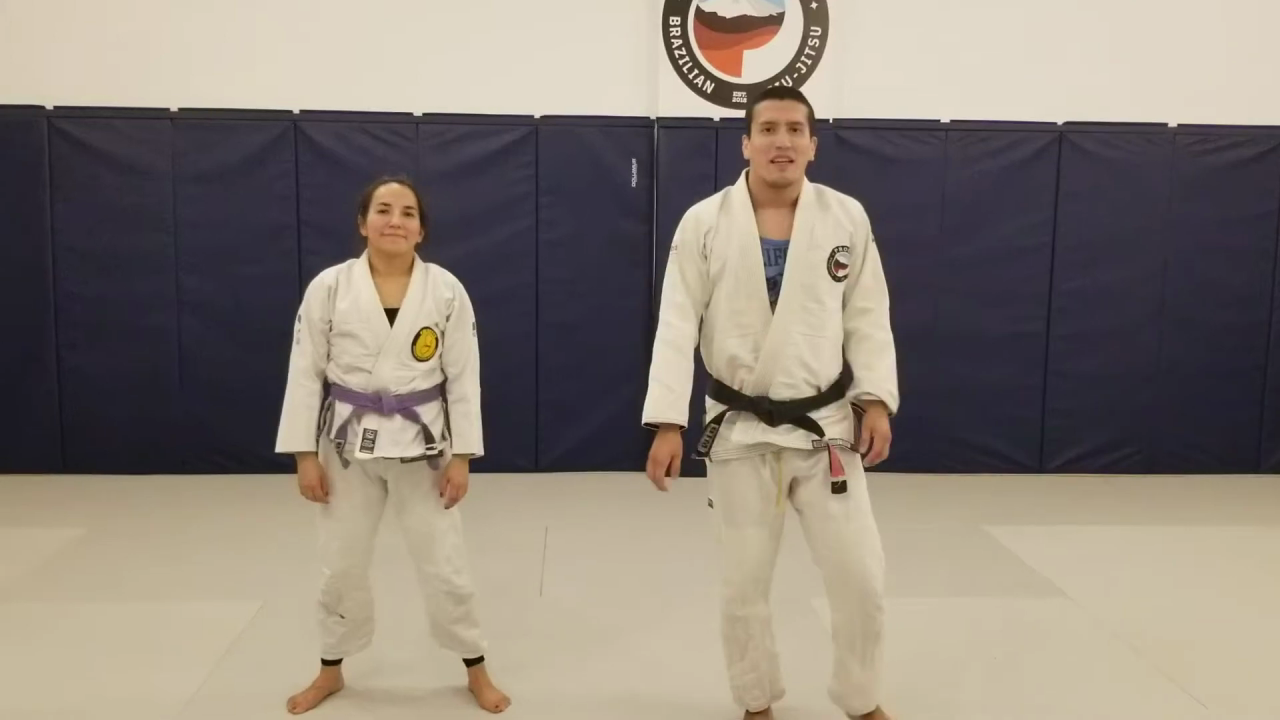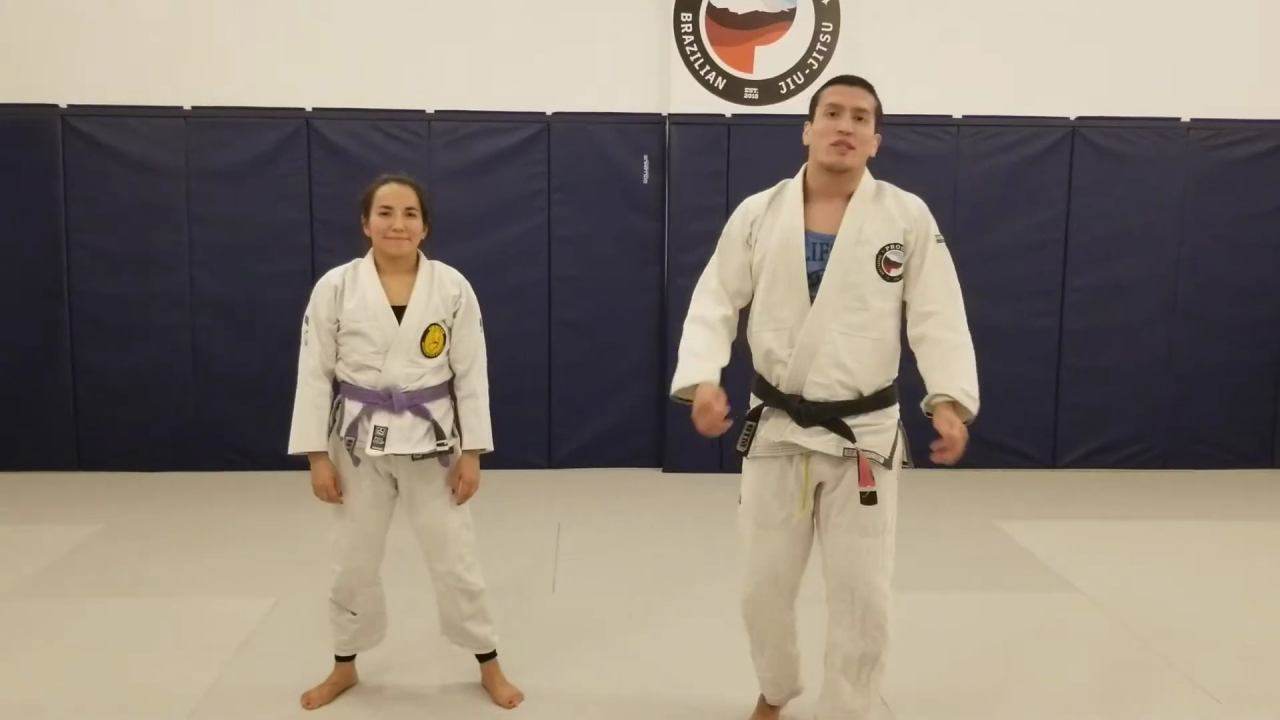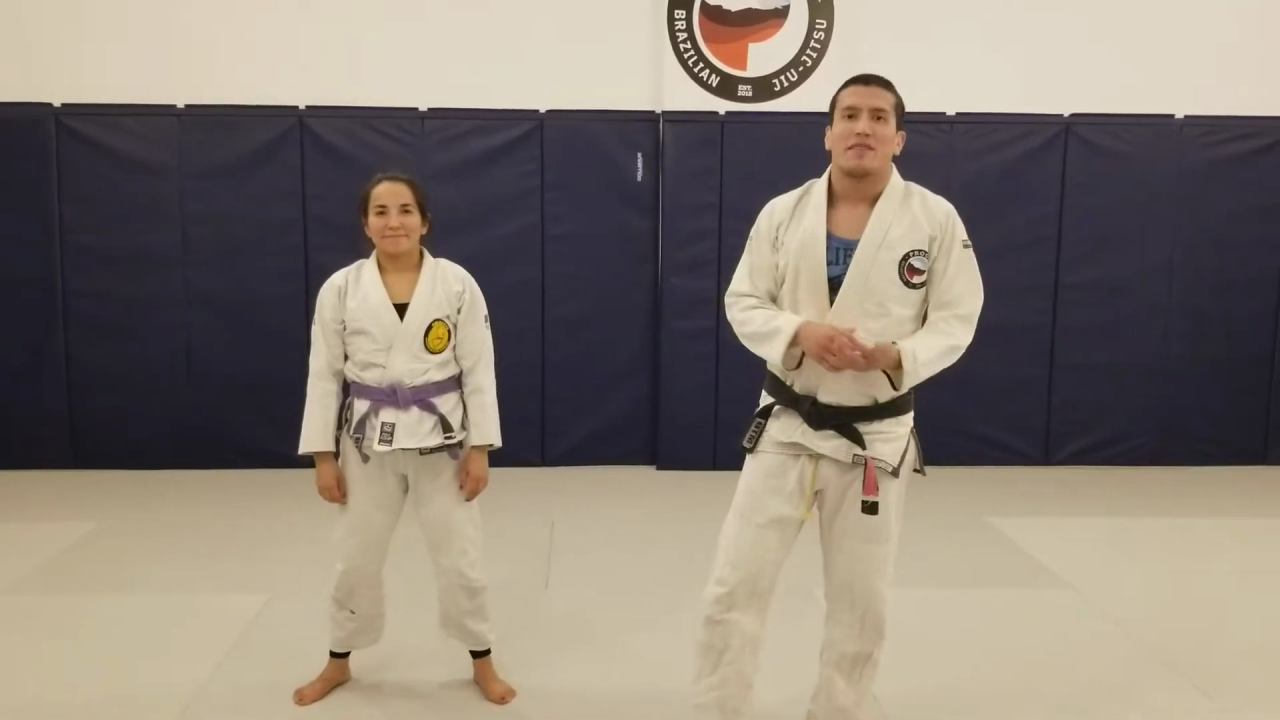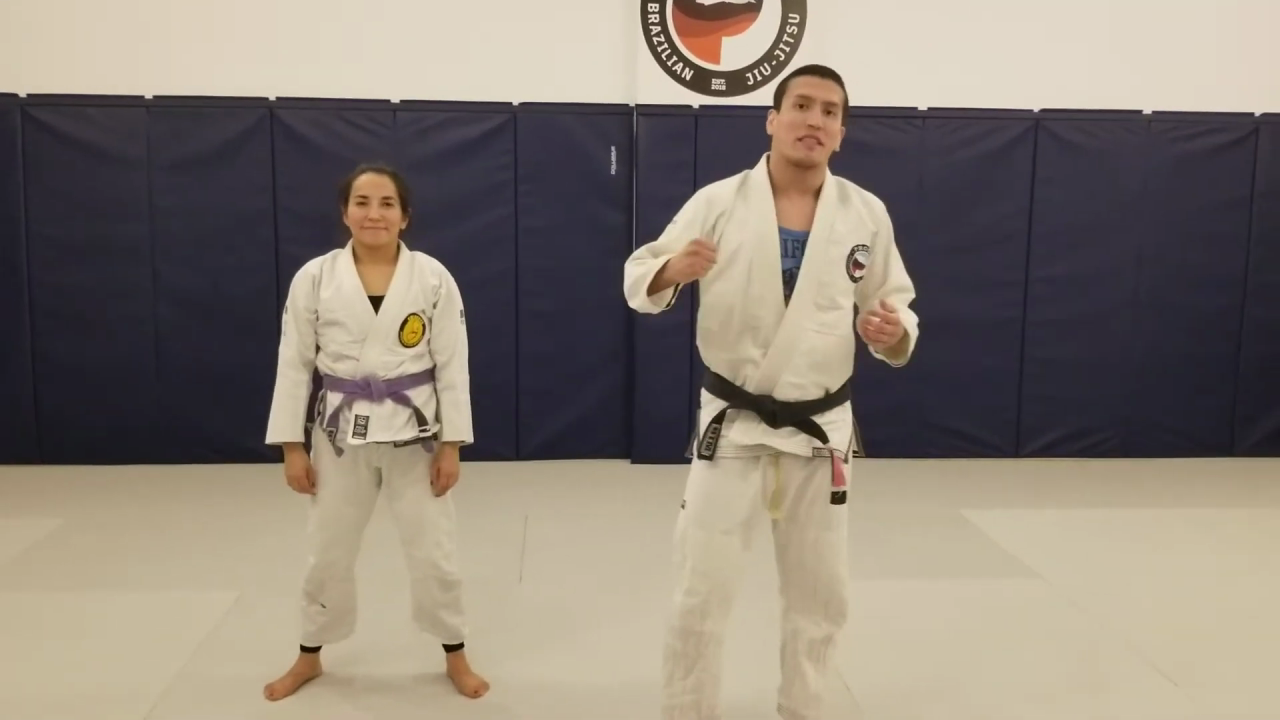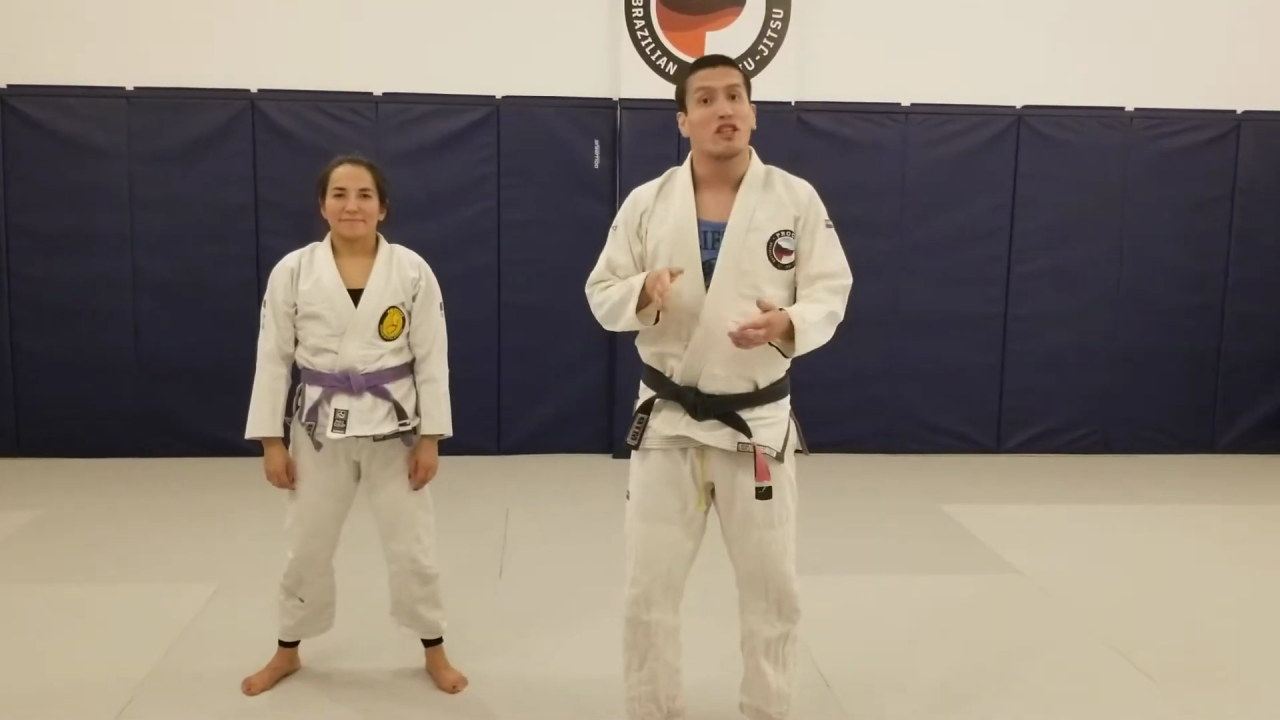
dt=0.7s
person 1, frame 1
left shoulder: (847, 216)
right shoulder: (706, 222)
left elbow: (867, 317)
right elbow: (678, 325)
left wrist: (875, 401)
right wrist: (667, 424)
left hip: (825, 425)
right hip: (740, 428)
left knee: (860, 580)
right knee: (744, 585)
person 1, frame 2
left shoulder: (908, 215)
right shoulder: (758, 213)
left elbow: (938, 319)
right elbow: (712, 304)
left wrist: (950, 402)
right wrist: (702, 380)
left hip: (864, 432)
right hip: (777, 429)
left knee: (862, 600)
right knee: (765, 589)
person 1, frame 3
left shoulder: (935, 218)
right shoulder: (783, 213)
left elbow: (956, 318)
right elbow: (743, 303)
left wrist: (895, 357)
right wrist: (800, 335)
left hip: (876, 438)
right hip: (785, 427)
left knee: (859, 605)
right knee: (734, 589)
person 1, frame 4
left shoulder: (866, 212)
right shoulder: (717, 202)
left elbow: (890, 299)
right elbow: (640, 277)
left wrist: (896, 333)
right wrist: (670, 270)
left hip: (821, 430)
right hip: (733, 425)
left knee: (819, 593)
right knee: (701, 592)
person 1, frame 5
left shoulder: (796, 198)
right shoulder: (646, 202)
left elbow: (830, 295)
right elbow: (601, 296)
left wrist: (787, 324)
right wrist: (643, 294)
left hip: (757, 422)
right hip: (668, 421)
left knee: (771, 587)
right knee: (650, 586)
person 2, frame 1
left shoulder: (446, 290)
right shoulder: (329, 286)
left elbow: (463, 378)
right elbow: (305, 373)
left wrist: (461, 455)
right wrist: (305, 454)
left hip: (421, 443)
right hip: (349, 442)
left knee: (444, 563)
right knee: (341, 564)
left ankle: (475, 669)
right ankle: (331, 670)
person 2, frame 2
left shoulder: (452, 287)
right shoulder: (335, 287)
left elbow: (471, 373)
right elbow: (314, 374)
left wrist: (472, 452)
right wrist: (317, 455)
left hip: (431, 441)
right hip: (359, 442)
left knee: (455, 559)
right knee: (352, 561)
left ankle: (488, 664)
right ankle: (344, 666)
person 2, frame 3
left shoulder: (457, 284)
right shoulder: (340, 289)
left elbow: (479, 370)
right elbow: (323, 375)
left wrist: (479, 449)
right wrist: (323, 456)
left hip: (441, 438)
right hip: (368, 440)
left knee: (459, 557)
right knee: (355, 558)
left ankle: (482, 661)
right ankle: (338, 661)
person 2, frame 4
left shoulder: (433, 278)
right shoulder: (313, 278)
left elbow: (452, 365)
right elbow: (294, 364)
left wrist: (451, 445)
right wrist: (292, 446)
left hip: (415, 432)
right hip: (342, 433)
left knee: (433, 550)
right knee: (327, 550)
left ankle: (455, 656)
right ankle: (309, 656)
person 2, frame 5
left shoulder: (412, 270)
right shoulder: (292, 271)
left elbow: (431, 358)
right elbow: (273, 358)
left wrist: (430, 438)
right wrist: (271, 441)
left hip: (394, 426)
right hip: (320, 427)
left knee: (412, 544)
right knee: (306, 545)
left ankle: (434, 650)
right ankle: (287, 651)
